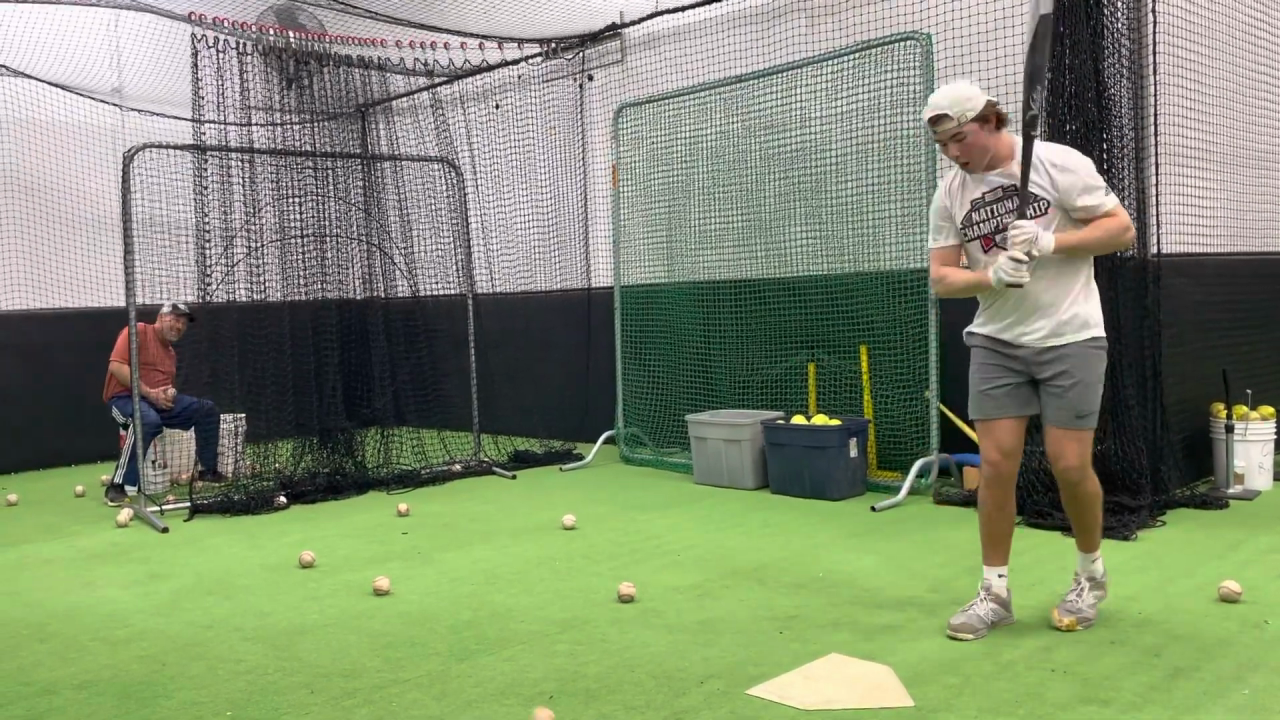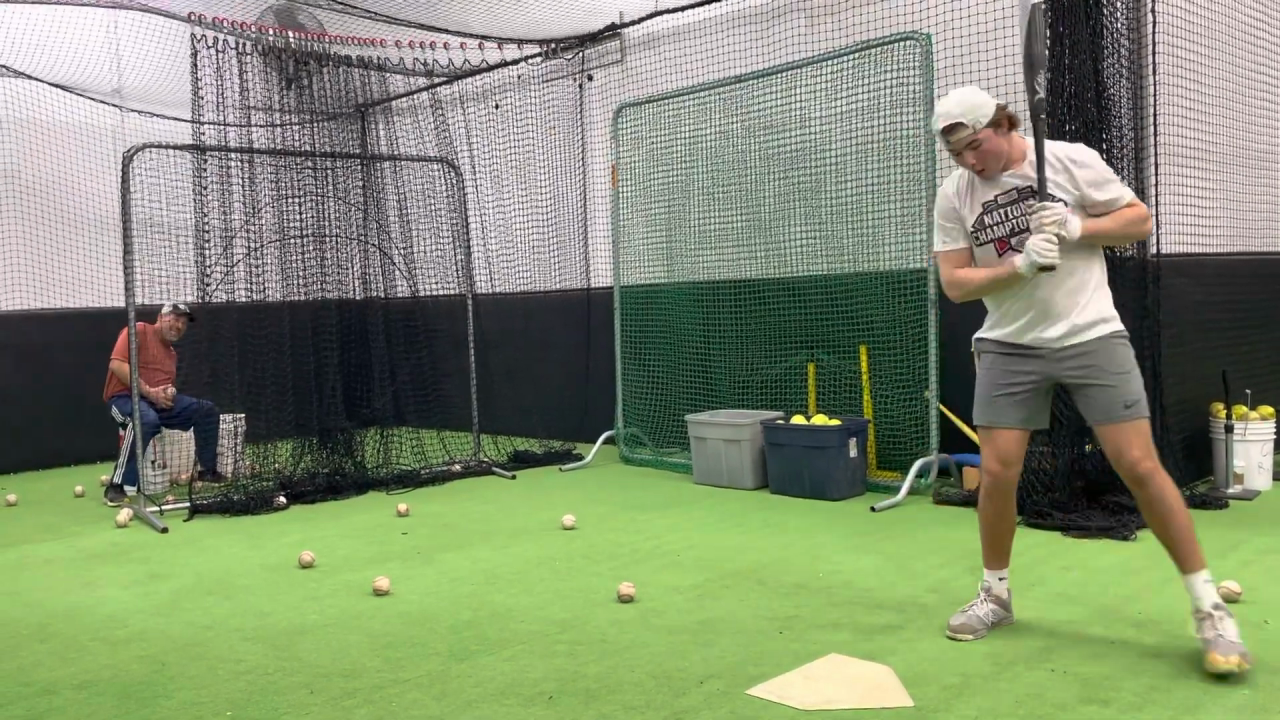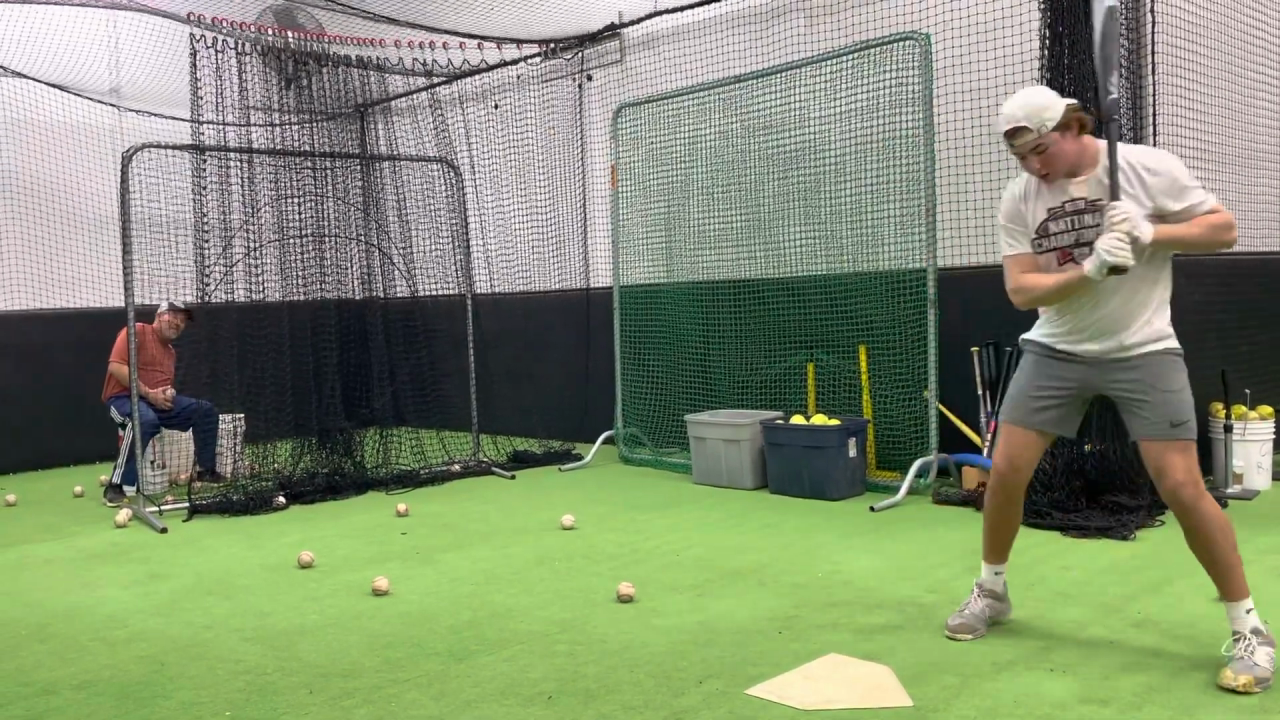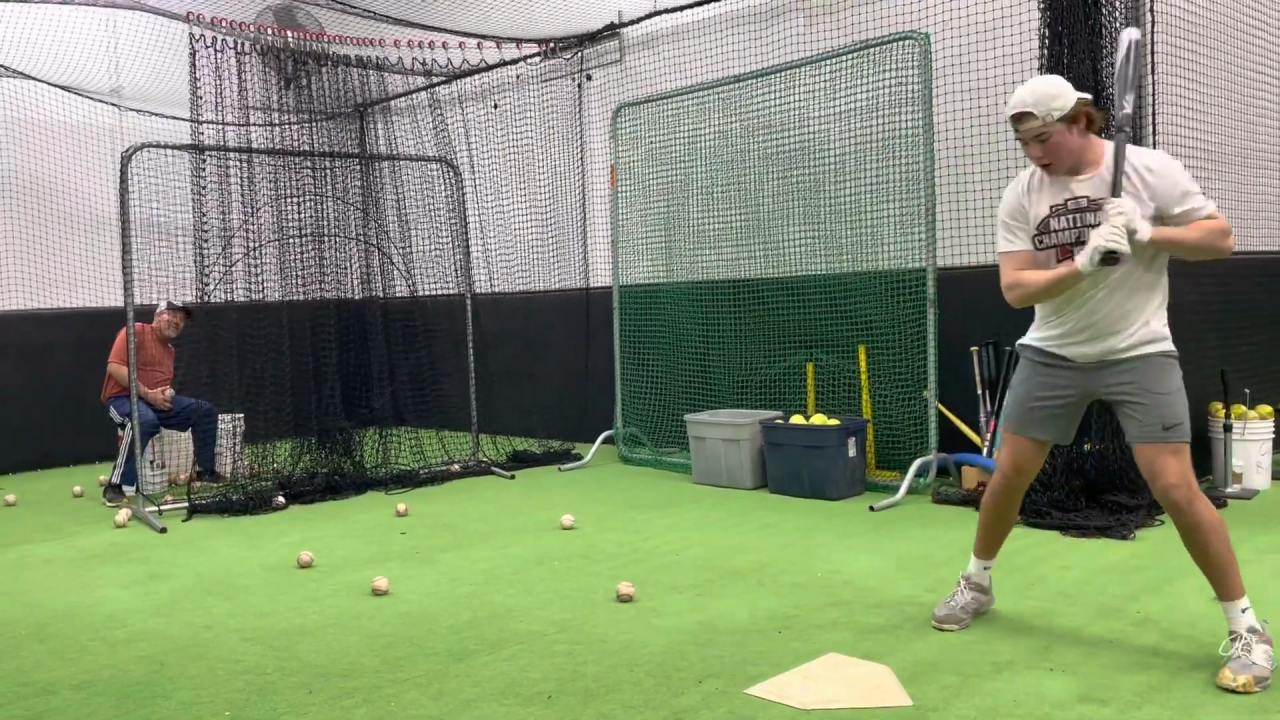
dt=0.3s
person 1, frame 1
left shoulder: (1060, 163)
right shoulder: (949, 191)
left elbow: (1122, 230)
right elbow: (941, 278)
left wrist: (1049, 242)
right wrist: (993, 276)
left hip: (1071, 337)
right hip: (998, 341)
left knee: (1071, 465)
right knee: (996, 463)
left ankle: (1089, 575)
right ankle: (995, 591)
person 1, frame 2
left shoulder: (1072, 160)
right shoulder: (954, 195)
left elbow: (1140, 220)
right elbow: (954, 282)
left wrist: (1076, 230)
right wrist: (1020, 265)
left hip: (1091, 336)
right hip: (1009, 345)
left knee: (1140, 465)
right knee: (996, 473)
left ankle: (1208, 607)
right ankle: (994, 594)
person 1, frame 3
left shoulder: (1150, 167)
right shoulder: (1020, 197)
left elbow: (1224, 230)
right elbow: (1021, 290)
left wrist: (1153, 233)
right wrist: (1090, 272)
left hip: (1144, 351)
right hip: (1056, 348)
left knee: (1182, 487)
right knee: (1007, 469)
right ankle: (991, 589)
person 1, frame 4
left shoulder: (1150, 169)
right shoulder: (1021, 193)
left elbow: (1221, 237)
right elbow: (1014, 287)
left wrist: (1148, 234)
right wrist: (1082, 265)
left hip: (1138, 353)
right hip: (1052, 353)
left knee: (1176, 487)
right knee: (1009, 474)
left ankle: (1247, 628)
right ankle: (977, 580)
person 2, frame 1
left shoulder: (171, 352)
right shoulder: (138, 332)
right elbow: (116, 366)
left wrist: (169, 395)
right wrist: (148, 393)
left hip: (160, 401)
right hip: (125, 397)
left knee: (207, 410)
right knee: (149, 420)
left ankle: (208, 470)
right ankle: (119, 486)
person 2, frame 2
left shoulder: (171, 352)
right shoulder: (138, 331)
right elbow: (117, 364)
left wrist: (169, 394)
right wrist: (148, 391)
left hip: (160, 401)
right hip: (125, 396)
left knee: (207, 410)
right knee: (147, 420)
left ankle: (207, 470)
right ankle: (118, 485)
person 2, frame 3
left shoulder: (170, 351)
right shoulder: (136, 331)
right elbow: (116, 366)
left wrist: (168, 395)
right wrist: (148, 393)
left hip: (159, 401)
right hip: (124, 397)
left knee: (206, 411)
right knee: (146, 420)
left ankle: (206, 471)
right ankle: (117, 486)
person 2, frame 4
left shoulder: (170, 350)
right shoulder: (136, 332)
right elbow: (114, 367)
left wrist: (167, 395)
right wrist: (147, 393)
left hip: (158, 401)
right hip: (123, 397)
left knee: (205, 411)
right knee: (146, 420)
left ankle: (205, 471)
right ankle: (116, 485)
